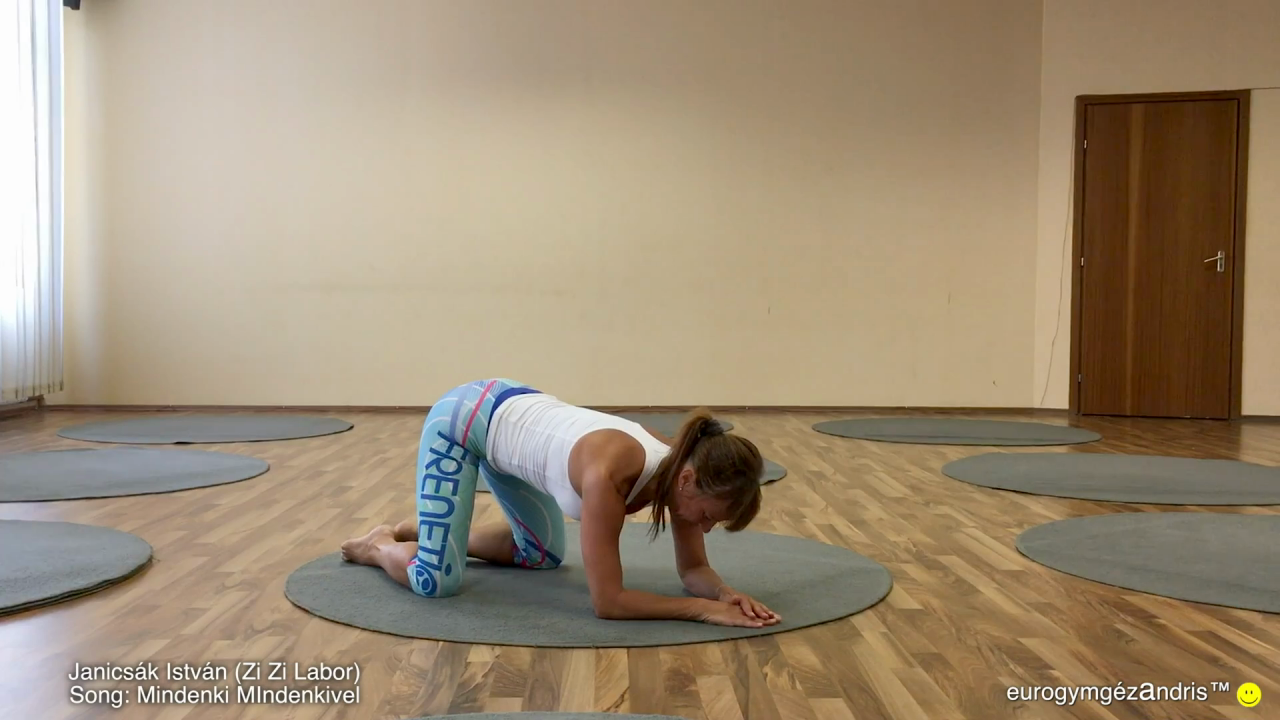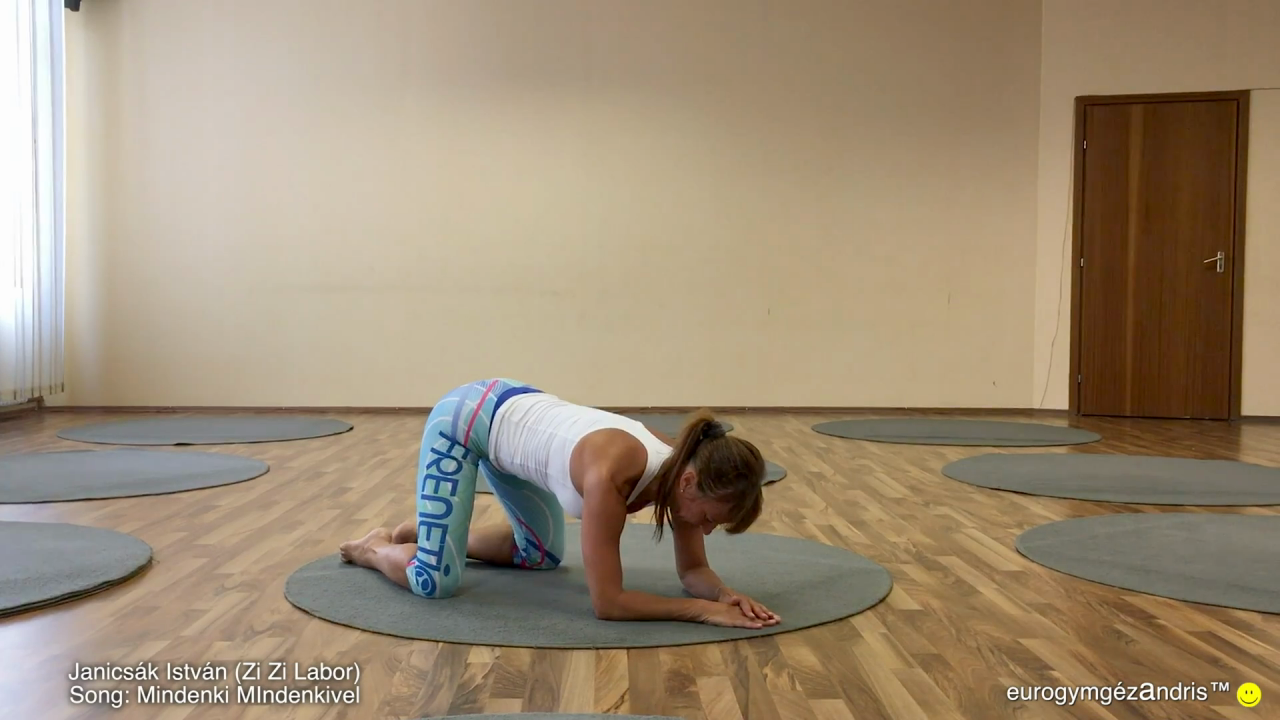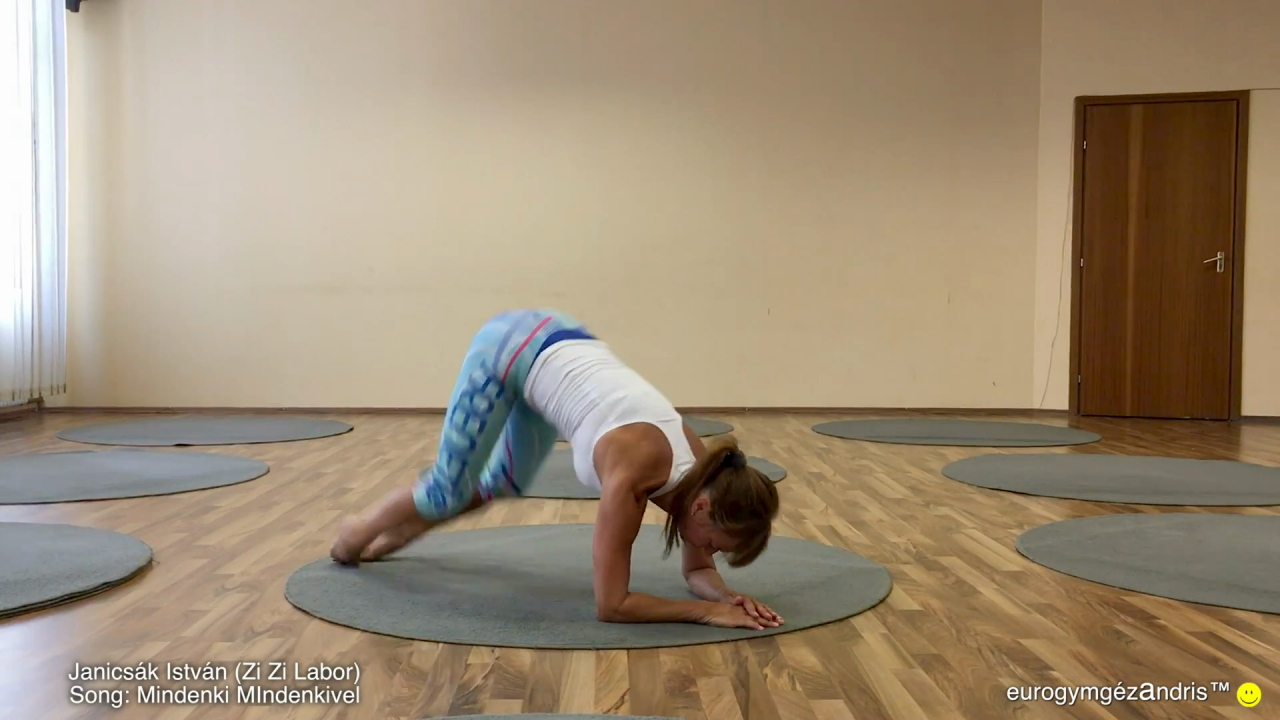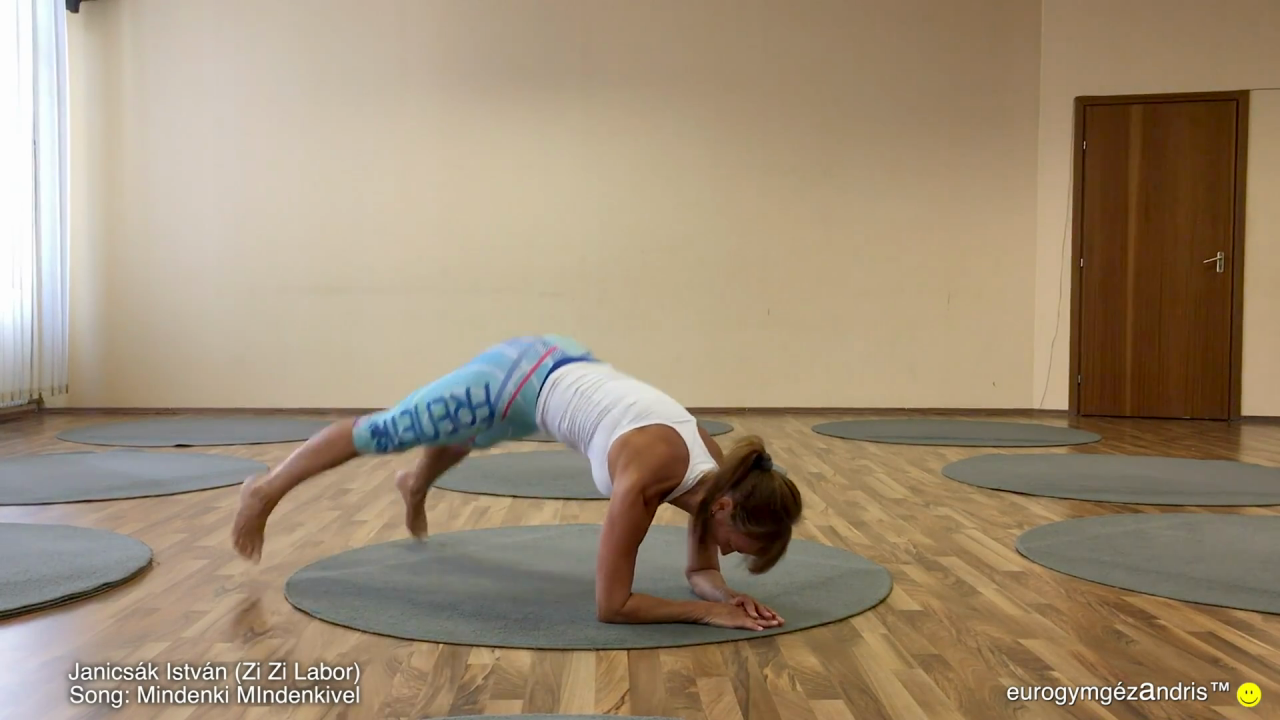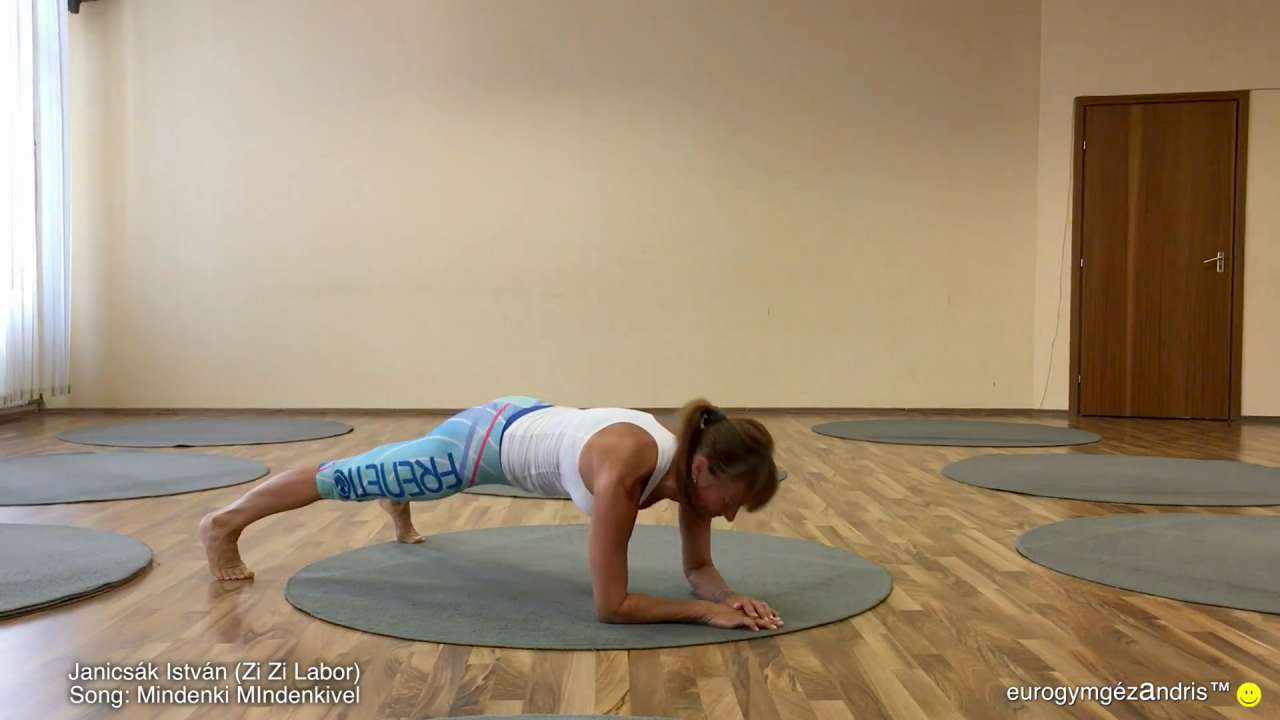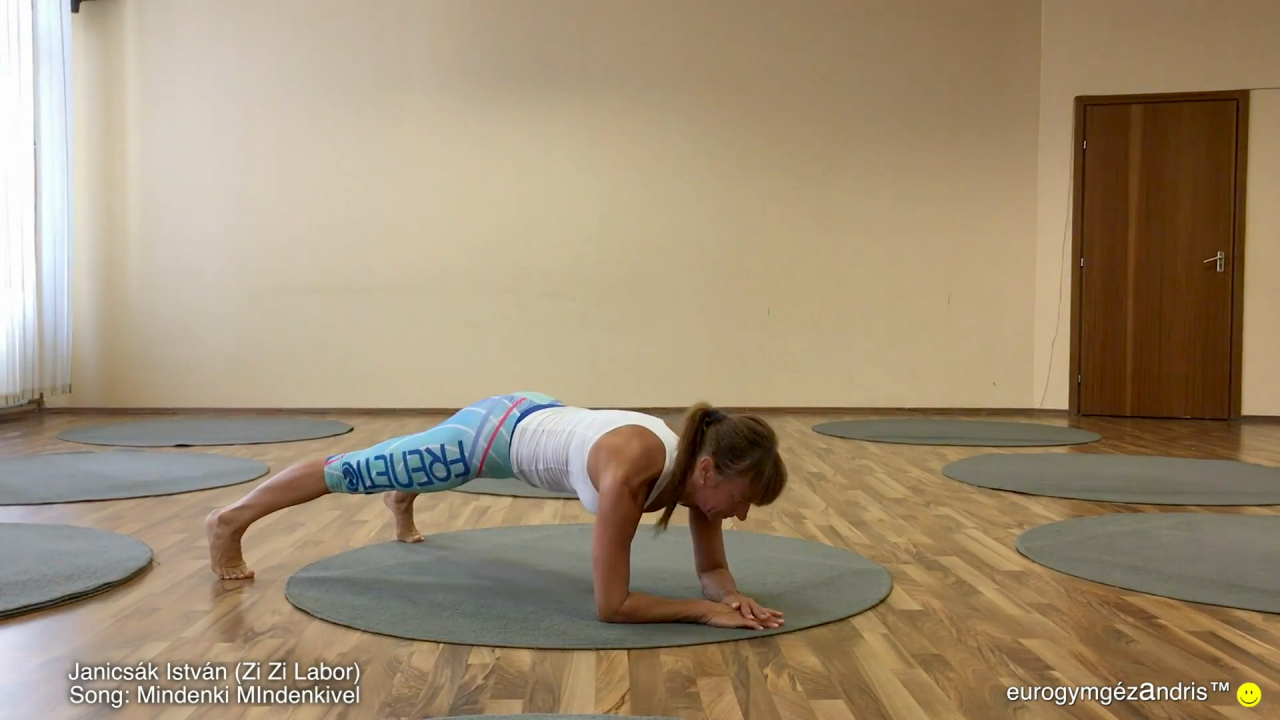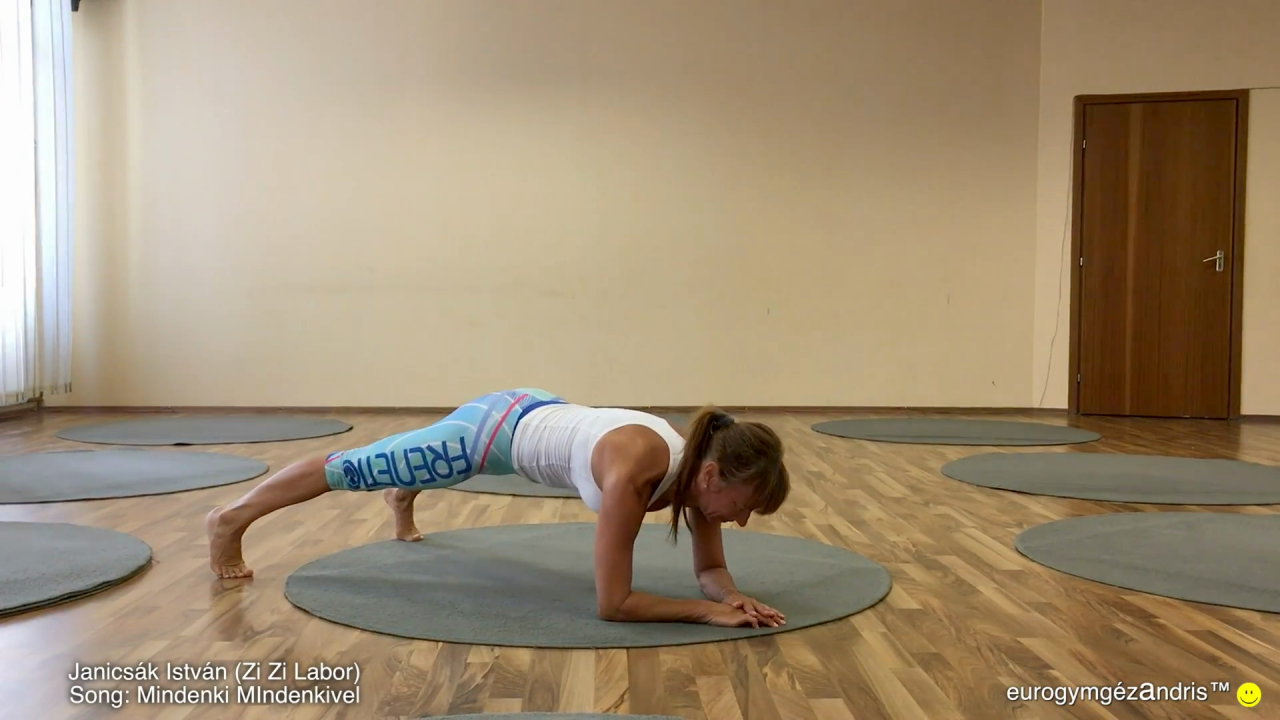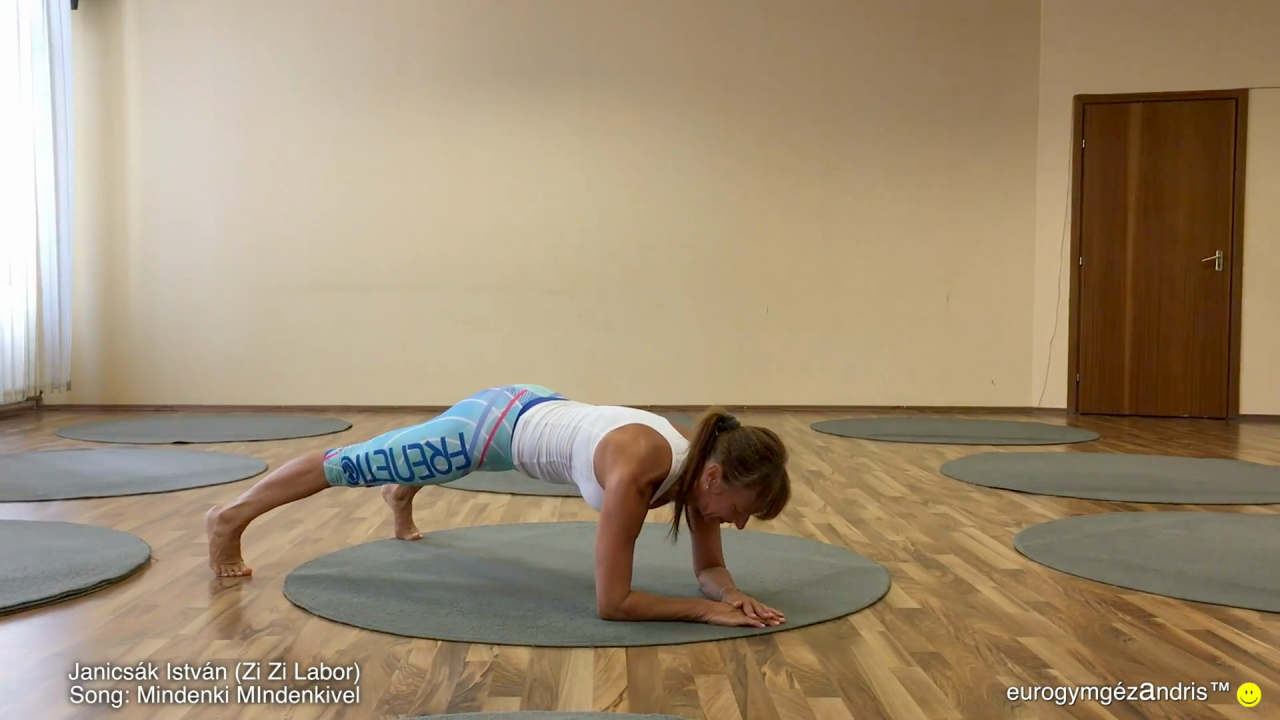
dt=0.3s
person 1, frame 1
left shoulder: (680, 466)
right shoulder: (608, 472)
left elbow: (693, 569)
right elbow: (608, 601)
left wrist: (725, 593)
right wrist: (706, 609)
left hip: (509, 415)
right hip: (463, 417)
left knee: (544, 555)
right knee: (436, 582)
left ankle: (425, 531)
right ankle: (376, 547)
person 1, frame 2
left shoulder: (683, 466)
right shoulder: (611, 472)
left elbow: (692, 571)
right elbow: (608, 602)
left wrist: (725, 595)
right wrist: (705, 611)
left hip: (509, 416)
right hip: (464, 416)
left knee: (542, 554)
right knee: (436, 581)
left ankle: (423, 531)
right ankle: (371, 549)
person 1, frame 3
left shoulder: (702, 477)
right shoulder: (632, 476)
left elbow: (698, 571)
right elbow: (611, 606)
left wrist: (728, 597)
right wrist: (711, 612)
left hip: (552, 345)
right hip: (512, 349)
left knee: (501, 484)
right knee: (447, 493)
left ankle: (401, 524)
right ankle: (358, 535)
person 1, frame 4
left shoulder: (711, 473)
right shoulder: (647, 474)
left elbow: (699, 571)
right elbow: (611, 605)
left wrist: (726, 597)
right wrist: (710, 612)
left hip: (560, 366)
right hip: (521, 374)
left knee: (457, 435)
right knee: (385, 434)
left ankle: (414, 487)
right ankle: (265, 492)
person 1, frame 5
left shoulder: (691, 463)
right shoulder: (622, 470)
left elbow: (698, 569)
right elbow: (611, 606)
left wrist: (729, 596)
right wrist: (708, 612)
left hip: (526, 424)
right hip: (488, 439)
right knee: (350, 476)
left ankle: (399, 507)
right ankle: (225, 521)
person 1, frame 6
left shoulder: (698, 463)
right shoulder: (629, 470)
left elbow: (711, 567)
right elbow: (612, 605)
left wrist: (734, 596)
right wrist: (709, 613)
left hip: (537, 419)
right hip: (498, 431)
right knee: (358, 469)
left ankle: (402, 503)
right ankle: (229, 519)
person 1, frame 7
left shoulder: (700, 464)
right shoulder: (634, 470)
left elbow: (709, 568)
right elbow: (612, 603)
left wrist: (733, 595)
right wrist: (708, 612)
left hip: (538, 417)
right hip: (500, 427)
right knee: (359, 467)
left ankle: (402, 500)
right ankle: (230, 519)
person 1, frame 8
left shoulder: (700, 462)
right shoulder: (637, 469)
left elbow: (709, 567)
right elbow: (612, 602)
left wrist: (733, 594)
right wrist: (709, 611)
left hip: (536, 412)
right hip: (498, 423)
right knee: (356, 463)
left ankle: (400, 498)
right ankle: (230, 517)
